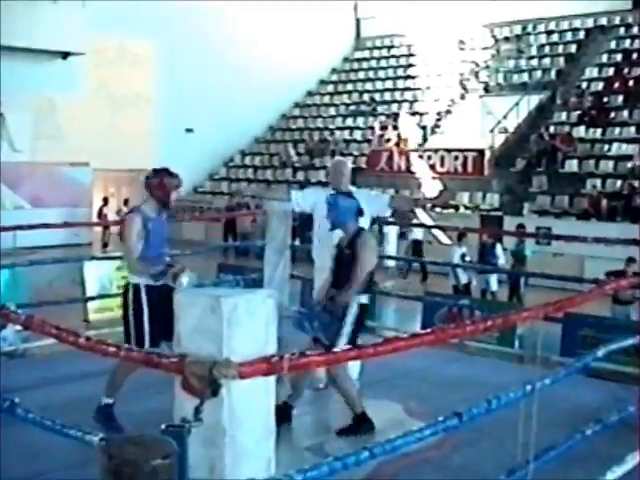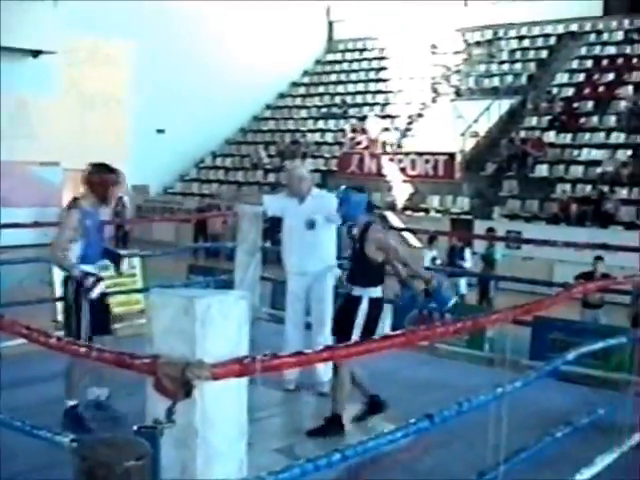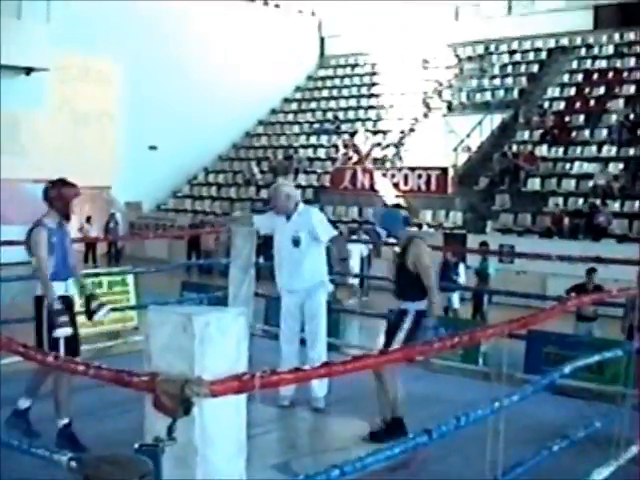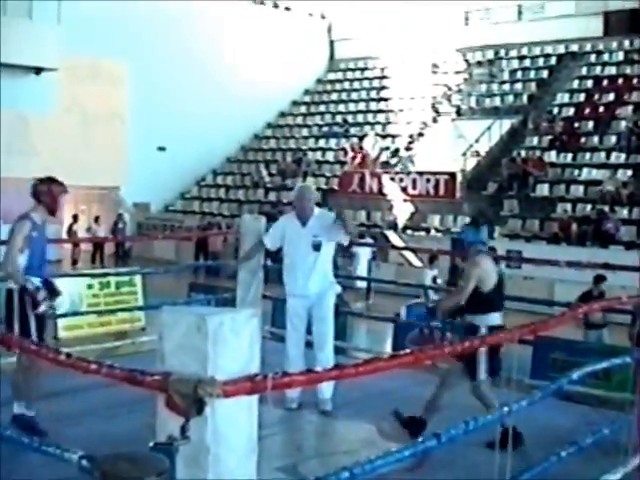
dt=0.3s
person 1, frame 1
left shoulder: (162, 216)
right shoulder: (135, 219)
right elbow: (133, 264)
left wrist: (171, 269)
right wrist: (163, 271)
left hip: (161, 289)
right hip: (141, 291)
right ankle: (105, 407)
person 1, frame 2
left shoulder: (96, 210)
right shoulder: (74, 214)
right elbow: (56, 254)
left wrist: (109, 252)
right wrist: (80, 275)
left hip: (94, 281)
right hip: (79, 284)
left knee: (103, 342)
left ankle: (99, 396)
right ankle: (71, 410)
person 1, frame 3
left shoulder: (63, 227)
right shoulder: (41, 232)
right elbow: (43, 274)
left wrist: (86, 294)
right wrist: (55, 310)
left hip: (65, 297)
right hip: (50, 302)
left ankle: (20, 412)
right ankle: (64, 429)
person 1, frame 4
left shoulder: (40, 224)
right shoulder: (25, 224)
left wrist: (46, 284)
right wrist: (29, 289)
left hip: (34, 293)
right hip: (21, 296)
left knee: (28, 357)
right knee: (33, 356)
right ankle: (24, 413)
person 2, frame 1
left shoulder: (365, 241)
right shoulder: (345, 240)
left elbow: (357, 284)
left wrist: (332, 312)
right wrist: (319, 306)
left hip: (350, 308)
right hip: (334, 304)
left knee: (334, 366)
left ankle: (362, 419)
right ankle: (286, 408)
person 2, frame 2
left shoulder: (375, 233)
right shoulder: (359, 231)
left elbow: (405, 261)
right elbow: (393, 263)
left wrist: (431, 283)
right wrist: (404, 279)
left hip: (366, 302)
right hip: (354, 298)
left knee: (342, 360)
left ankle: (335, 421)
right ankle: (372, 399)
person 2, frame 3
left shoulder: (416, 247)
right shoulder: (405, 245)
left elbow: (431, 287)
left wrist: (429, 320)
left hip: (414, 314)
right hip: (405, 311)
left knee: (381, 366)
right knee: (387, 367)
left ankle: (389, 425)
right ankle: (396, 423)
person 2, frame 4
left shoulder: (476, 262)
right shoulder: (484, 259)
left elbow: (460, 298)
left wrist: (433, 310)
left hip: (484, 329)
right hip: (480, 325)
left knee: (479, 387)
right knee: (449, 373)
left ankle: (510, 434)
right ankle: (419, 423)
person 3, frame 1
left shoulder: (364, 197)
right shoulder: (318, 195)
left elbow: (395, 203)
right elbow: (286, 196)
left wrist: (414, 207)
right wrist: (259, 194)
right hip: (325, 270)
left ankle: (352, 374)
right ankle: (321, 372)
person 3, frame 2
left shoulder: (326, 199)
right shoulder: (285, 200)
right elbow: (260, 201)
left hip: (321, 272)
right hip: (296, 273)
left knee: (322, 324)
right knee: (293, 324)
left ankle: (323, 378)
right ankle: (291, 374)
person 3, frame 3
left shoulder: (312, 216)
right shoulder: (276, 218)
left elbow: (333, 238)
right elbow: (252, 221)
left wrist: (341, 258)
left hip: (313, 288)
right hip: (289, 290)
left knee: (316, 341)
right knee: (287, 340)
left ankle: (318, 394)
right ankle: (286, 391)
person 3, frame 4
left shoulder: (327, 219)
right shoulder: (285, 222)
left elbow: (348, 236)
right elbow: (265, 244)
left wrist: (343, 225)
right wrist: (241, 261)
left hip: (322, 292)
right hip: (295, 293)
left knee: (324, 344)
right knee: (294, 343)
left ankle: (325, 395)
right ankle: (292, 393)
